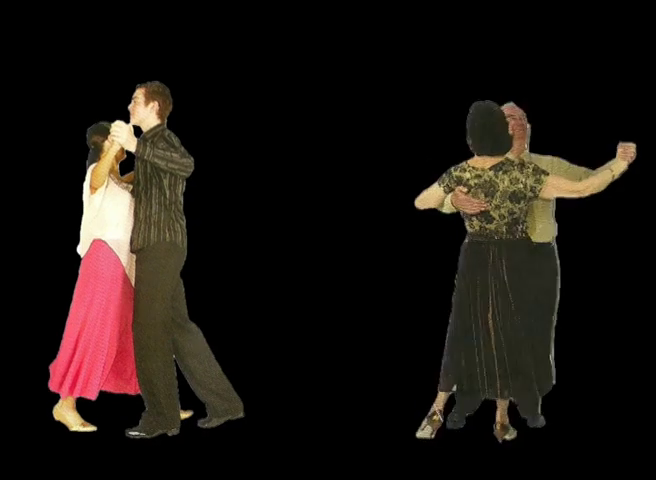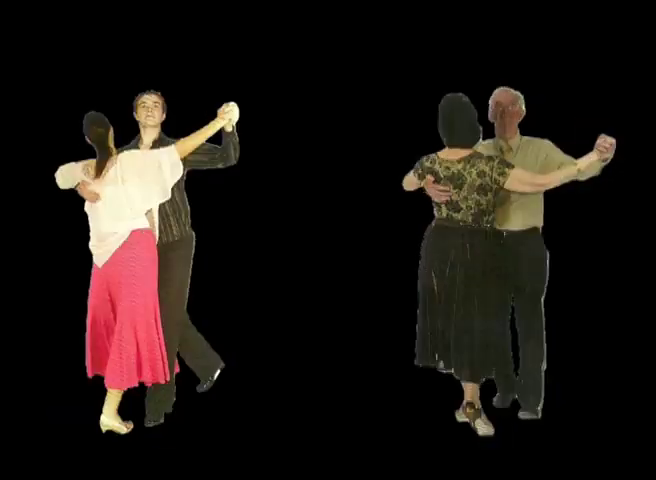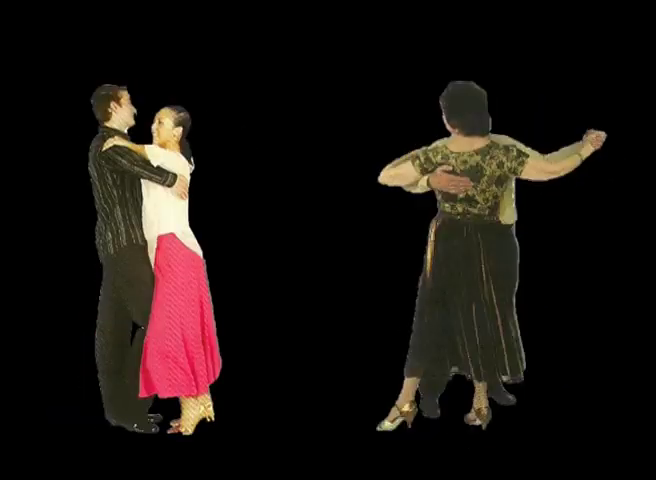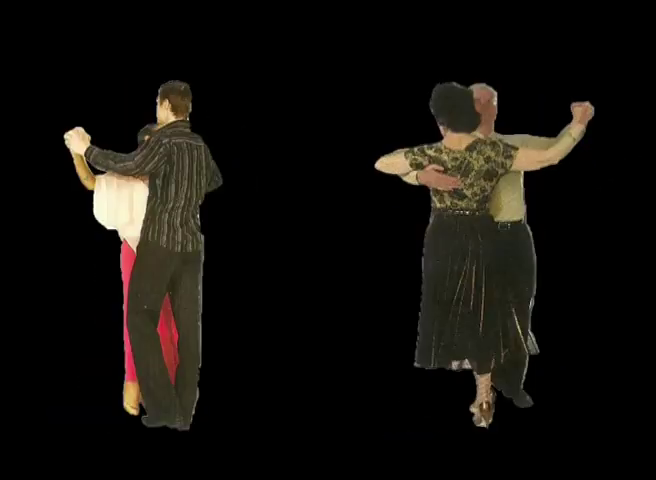
dt=0.5s
person 1, frame 1
left shoulder: (162, 138)
right shoulder: (152, 142)
left elbow: (186, 164)
left wrist: (135, 146)
left hip: (161, 244)
right hip: (156, 244)
left knee: (148, 327)
right knee: (176, 324)
left ankle: (162, 415)
right ankle: (223, 401)
person 1, frame 2
right shoulder: (124, 154)
left elbow: (226, 158)
left wrist: (229, 128)
right wrist: (83, 185)
left hip: (176, 242)
left knee: (170, 317)
right knee: (169, 316)
left ankle: (159, 400)
right ankle: (207, 364)
person 1, frame 3
left shoulder: (107, 145)
right shoulder: (108, 145)
right elbow: (133, 163)
right wrist: (172, 180)
left hip: (122, 244)
right hip: (124, 245)
left knee: (116, 324)
right knee: (154, 320)
left ankle: (121, 406)
right ankle: (128, 408)
person 1, frame 4
left shoulder: (163, 139)
right shoulder: (199, 145)
left elbow: (132, 166)
right elbow: (215, 180)
left wrist: (86, 149)
left hip: (160, 241)
right hip: (191, 242)
left knee: (141, 316)
right knee: (188, 324)
left ankle: (162, 405)
right ankle: (183, 411)
person 2, frame 1
left shoulder: (459, 173)
right shoulder: (523, 172)
left elbow: (420, 203)
right elbow: (579, 189)
right wrist: (619, 165)
left hip: (475, 261)
right hip: (513, 262)
left knee: (467, 335)
right knee: (511, 336)
left ankle: (437, 413)
right ankle: (501, 421)
person 2, frame 2
left shoulder: (429, 163)
right shoulder: (488, 166)
left elbow: (407, 185)
right elbow: (542, 182)
right wrist: (591, 157)
left hip: (439, 246)
right hip: (478, 250)
left knee: (443, 314)
right knee: (474, 322)
right ankle: (470, 403)
person 2, frame 3
left shoulder: (435, 154)
right shoulder: (502, 153)
left elbow: (386, 177)
right elbow: (554, 170)
left wrist: (411, 160)
right wrist: (587, 146)
left hip: (447, 244)
right hip: (487, 244)
left knee: (436, 322)
right knee: (485, 319)
left ankle: (406, 404)
right ankle: (481, 406)
person 2, frame 4
left shoulder: (429, 154)
right shoulder: (491, 151)
left elbow: (381, 164)
right elbow: (548, 158)
left wrist: (406, 155)
right wrist: (579, 124)
left hip: (442, 239)
right hip: (480, 238)
left knee: (441, 310)
right knee: (480, 312)
right ankle: (483, 401)
person 3, frame 1
left shoulder: (549, 165)
left elbow: (589, 180)
right elbow: (444, 196)
left wrist: (619, 162)
right wrist: (456, 199)
left hip: (539, 257)
left knee: (539, 332)
left ankle: (531, 402)
person 3, frame 2
left shoulder: (540, 149)
right shoulder: (479, 153)
left elbow: (577, 170)
left wrist: (600, 155)
right wrist: (431, 187)
left hip: (526, 244)
left knee: (529, 319)
left ankle: (531, 398)
right ankle: (505, 385)
person 3, frame 3
left shoulder: (505, 146)
right shoulder: (443, 150)
left elbow: (547, 164)
right elbow: (406, 173)
left wrist: (583, 146)
right wrist: (432, 179)
left hip: (502, 240)
right hip: (466, 242)
left knee: (500, 312)
right knee: (460, 315)
left ankle: (489, 381)
person 3, frame 4
left shoulder: (516, 145)
left elbow: (557, 148)
right elbow: (409, 168)
right wrist: (424, 175)
left hip: (514, 238)
left knee: (516, 312)
left ankle: (514, 382)
person 4, frame 1
left shoulder: (118, 179)
right shoulder: (98, 171)
right elbow: (95, 183)
right wrist: (113, 150)
left hip: (124, 259)
right hip: (105, 257)
left knee: (133, 330)
right knee: (93, 329)
right ankle: (65, 404)
person 4, frame 2
left shoulder: (85, 169)
right shoulder: (130, 161)
left elbow: (61, 174)
right elbow: (176, 150)
right wrist: (217, 123)
left hip: (104, 254)
right hip: (134, 249)
left knee: (110, 324)
right knee: (133, 325)
left ankle: (112, 402)
right ankle: (110, 409)
person 4, frame 3
left shoulder: (177, 161)
right shoulder: (160, 163)
left elbow: (159, 156)
left wrist: (127, 144)
left hip: (173, 250)
right hip: (166, 250)
left knee: (169, 330)
right knee: (184, 326)
left ankle: (193, 401)
right ankle: (200, 398)
person 4, frame 4
right shoulder: (127, 175)
right elbow: (91, 181)
right wrist: (77, 151)
right hip: (138, 250)
left knee: (167, 319)
right ankle: (133, 388)
